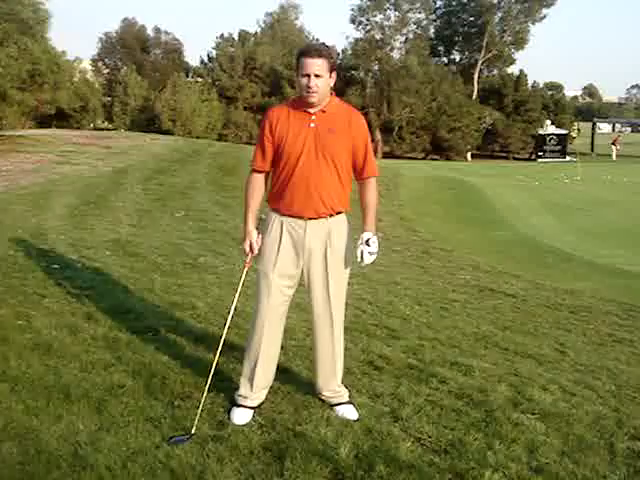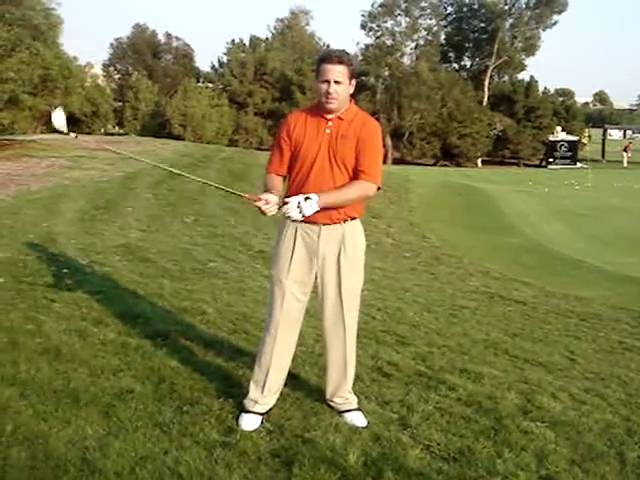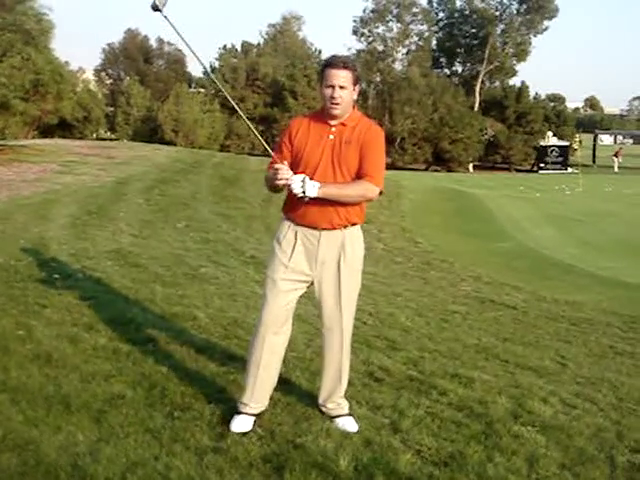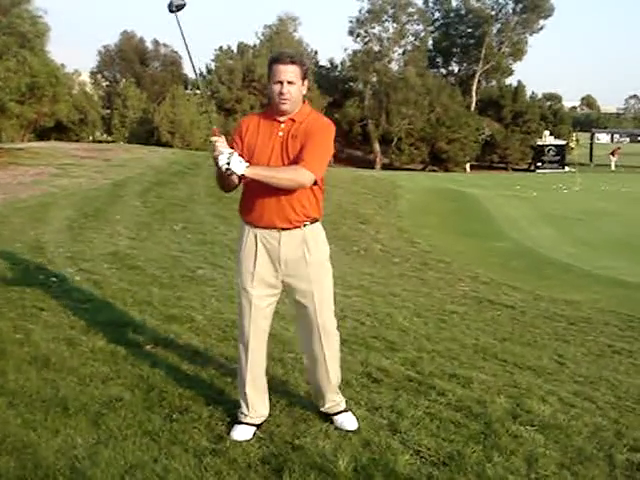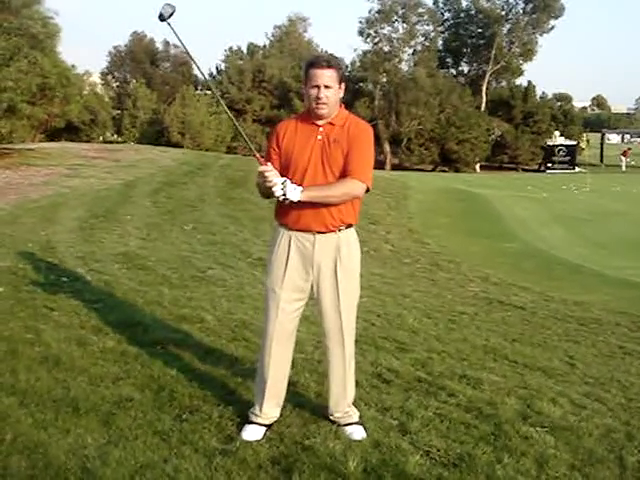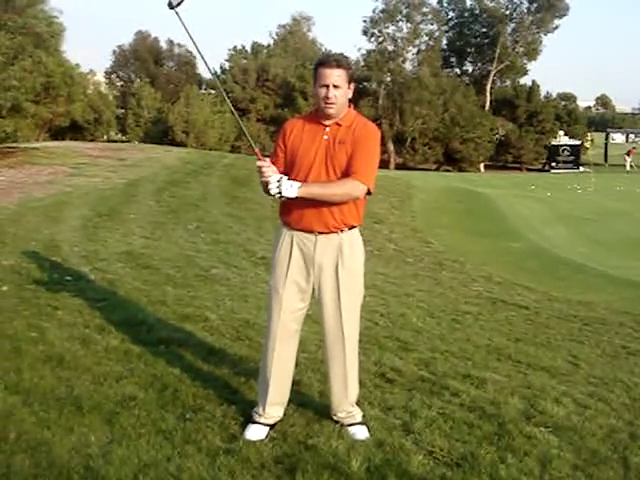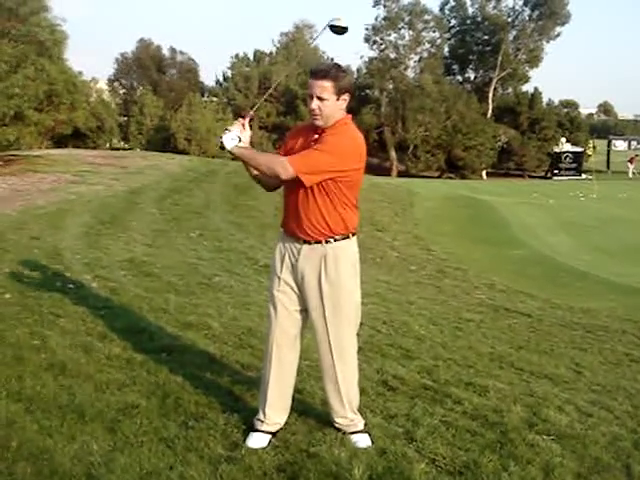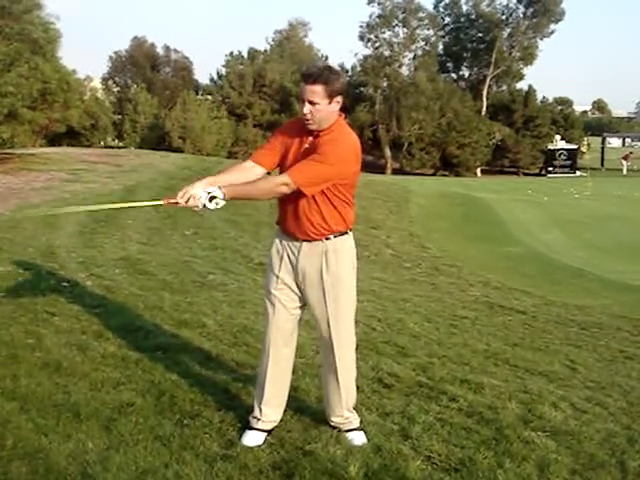
dt=0.7s
person 1, frame 1
left shoulder: (352, 120)
right shoulder: (276, 117)
left elbow: (367, 178)
right elbow: (258, 173)
left wrist: (369, 229)
right wrist: (250, 226)
left hip: (331, 229)
right hip: (282, 226)
left knee: (329, 312)
right knee: (268, 310)
left ankle: (332, 389)
right ankle: (250, 392)
person 1, frame 2
left shoulder: (366, 126)
right shoulder: (294, 122)
left elbow: (368, 184)
right elbow: (276, 172)
left wrist: (316, 201)
right wrist: (272, 196)
left hip: (343, 234)
right hip: (295, 234)
left knee: (341, 318)
right knee: (282, 315)
left ankle: (341, 395)
right ankle: (259, 398)
person 1, frame 3
left shoulder: (370, 132)
right shoulder: (297, 127)
left elbow: (370, 188)
right elbow: (271, 184)
left wrist: (314, 188)
right wrist: (278, 179)
left hip: (342, 240)
right hip: (295, 235)
left knee: (338, 324)
right knee: (272, 317)
left ankle: (333, 401)
right ankle: (251, 403)
person 1, frame 4
left shoulder: (320, 126)
right shoulder: (248, 125)
left elbow: (302, 176)
right elbow: (227, 184)
left wrist: (246, 167)
right wrist: (224, 164)
left hip: (305, 237)
right hip: (257, 237)
left knee: (321, 322)
right knee: (253, 325)
left ankle: (331, 399)
right ankle: (252, 410)
person 1, frame 5
left shoulder: (358, 130)
right shoulder: (284, 129)
left elbow: (356, 187)
right elbow: (265, 188)
left wrist: (297, 192)
right wrist: (269, 183)
left hip: (338, 242)
right hip: (290, 240)
left knee: (340, 329)
right knee: (278, 325)
left ankle: (343, 409)
right ankle: (264, 410)
person 1, frame 6
left shoulder: (365, 132)
right shoulder: (292, 128)
left elbow: (356, 188)
right elbow: (274, 185)
left wrist: (295, 188)
right wrist: (269, 178)
left hip: (341, 244)
right hip: (293, 240)
left knee: (342, 328)
right knee: (281, 324)
left ankle: (346, 410)
right ankle: (267, 410)
person 1, frame 7
left shoulder: (347, 142)
right shoulder: (299, 133)
left elbow: (283, 168)
right elbow: (271, 181)
left wrist: (238, 148)
right wrist: (246, 149)
left hip: (332, 254)
right hip: (290, 247)
left knee: (338, 338)
right knee: (281, 333)
left ankle: (348, 419)
right ankle: (269, 419)
person 1, frame 8
left shoulder: (343, 145)
right shoulder: (290, 130)
left elbow: (282, 185)
right elbow: (255, 167)
left wrist: (221, 193)
right wrist: (203, 183)
left hip: (330, 251)
right hip: (286, 245)
left knee: (337, 334)
right knee: (278, 330)
left ankle: (344, 416)
right ankle: (264, 417)
